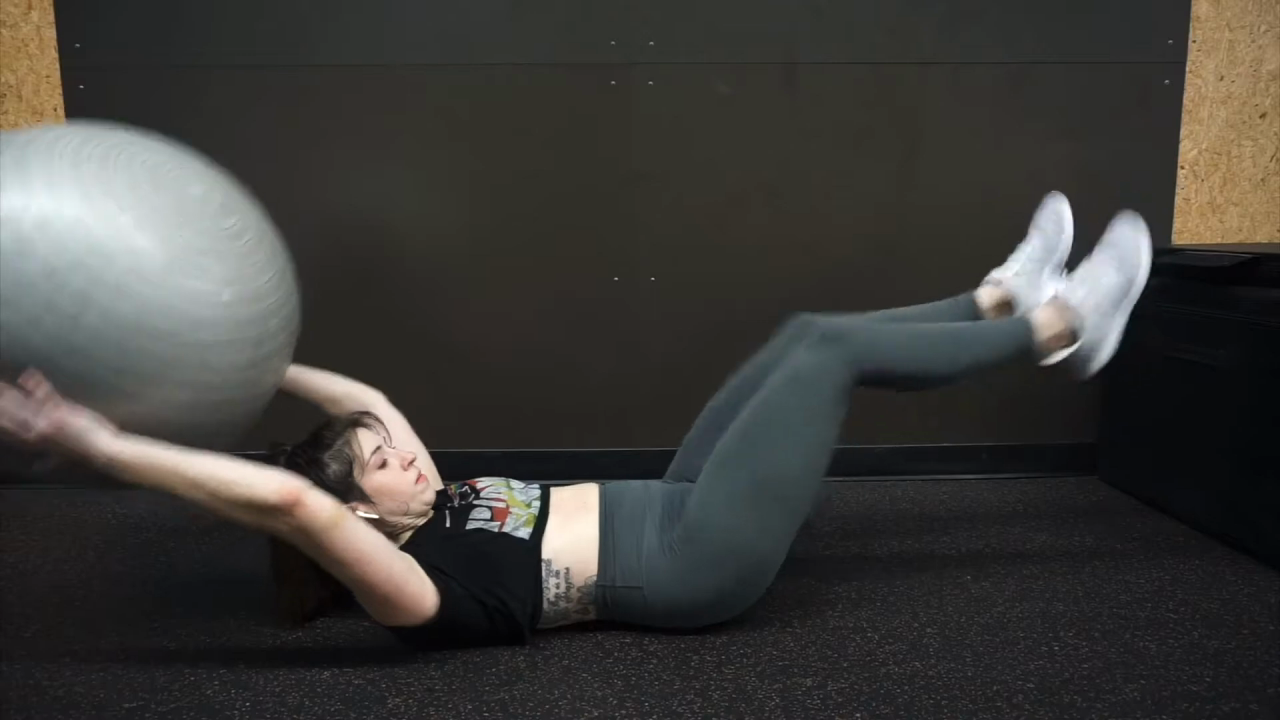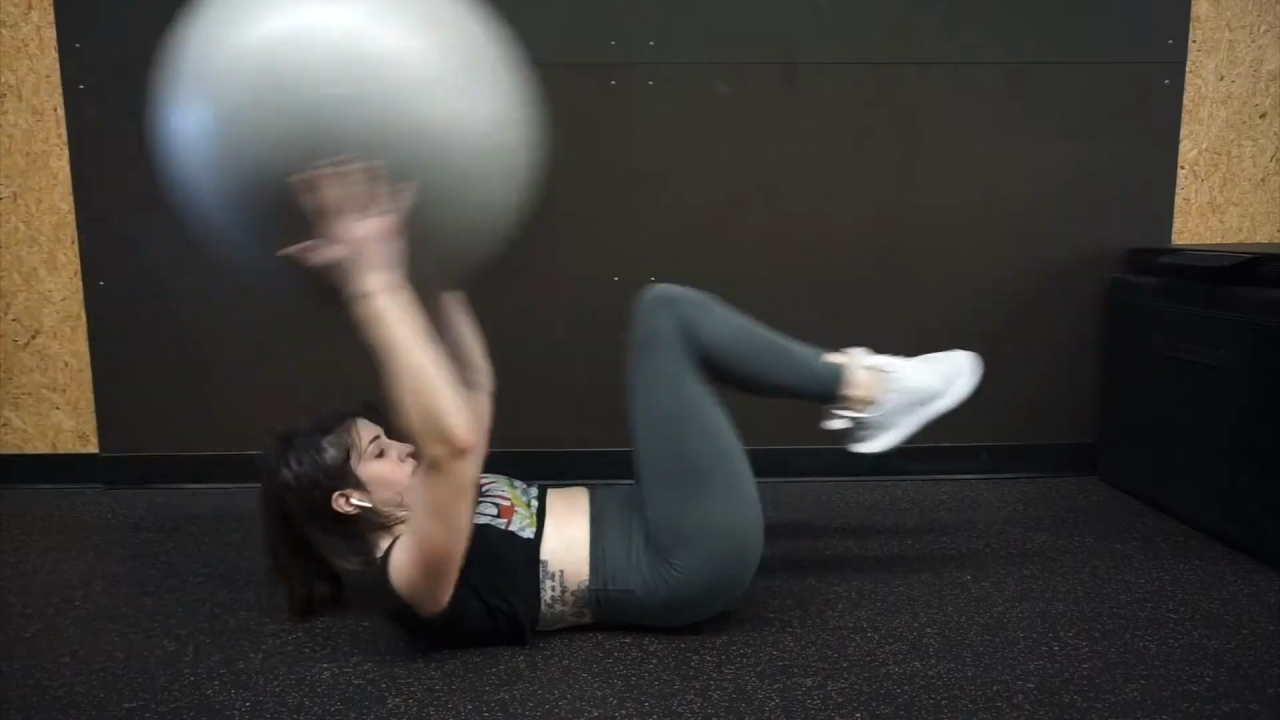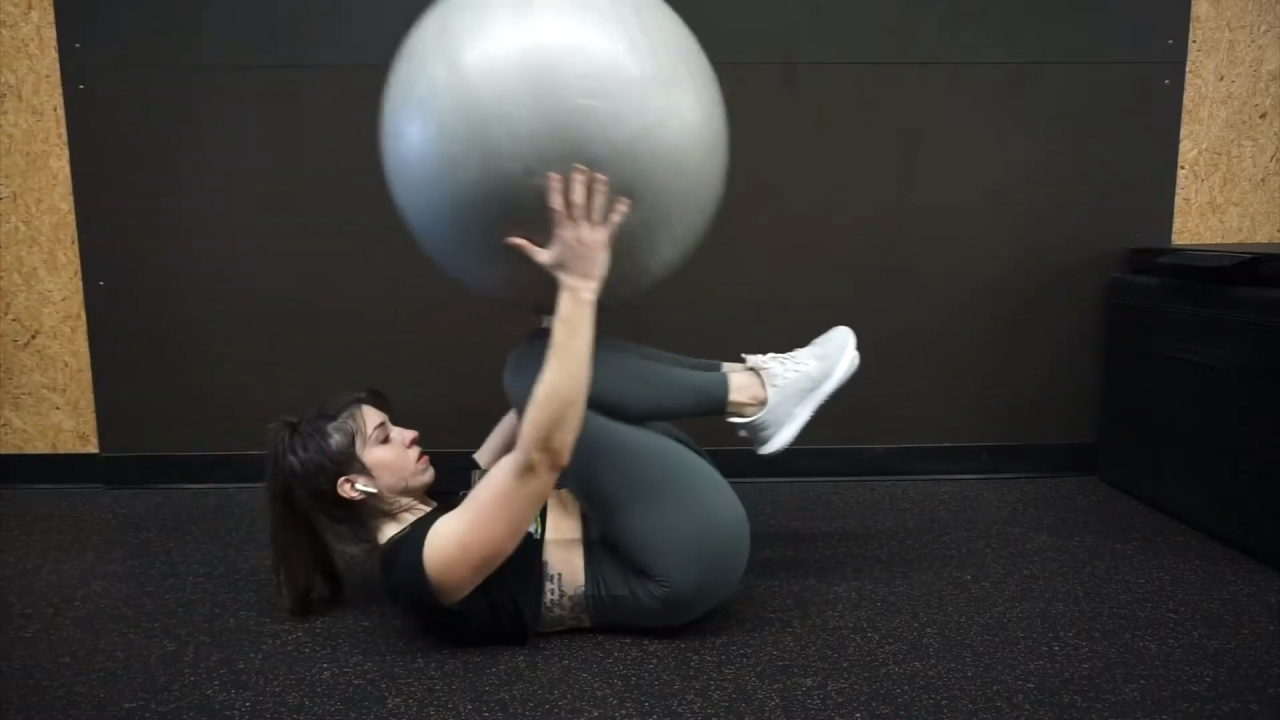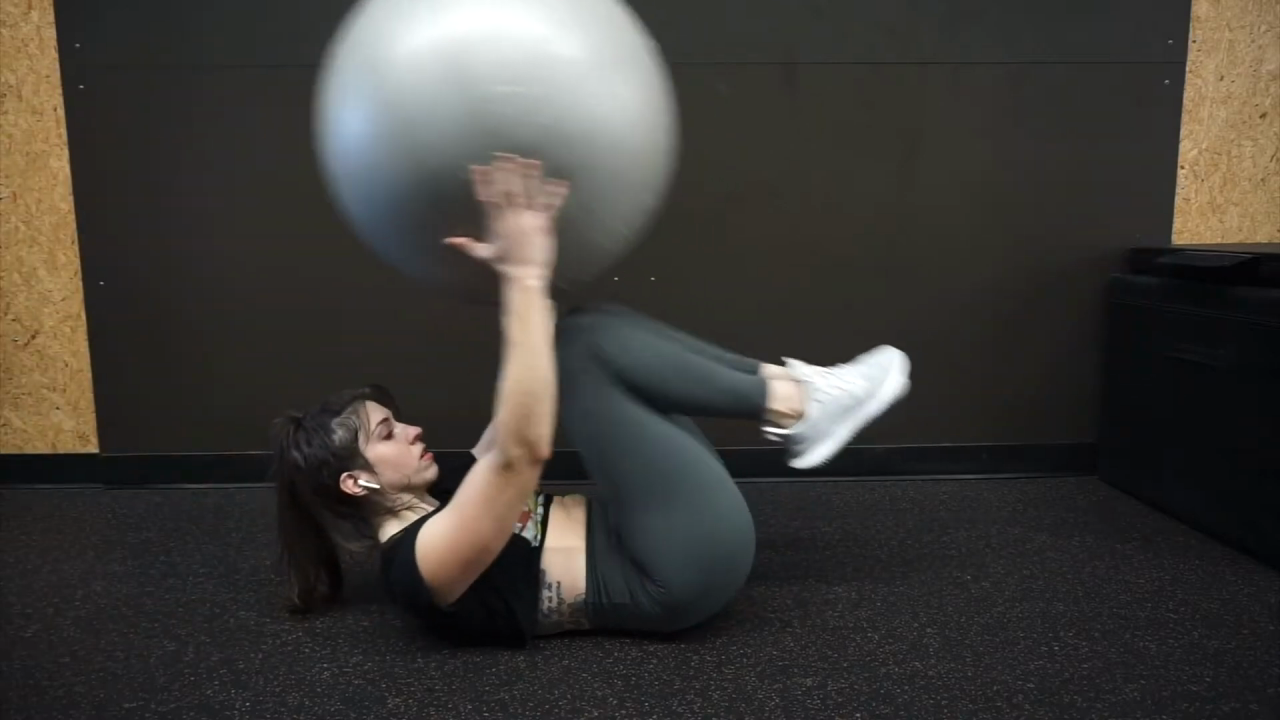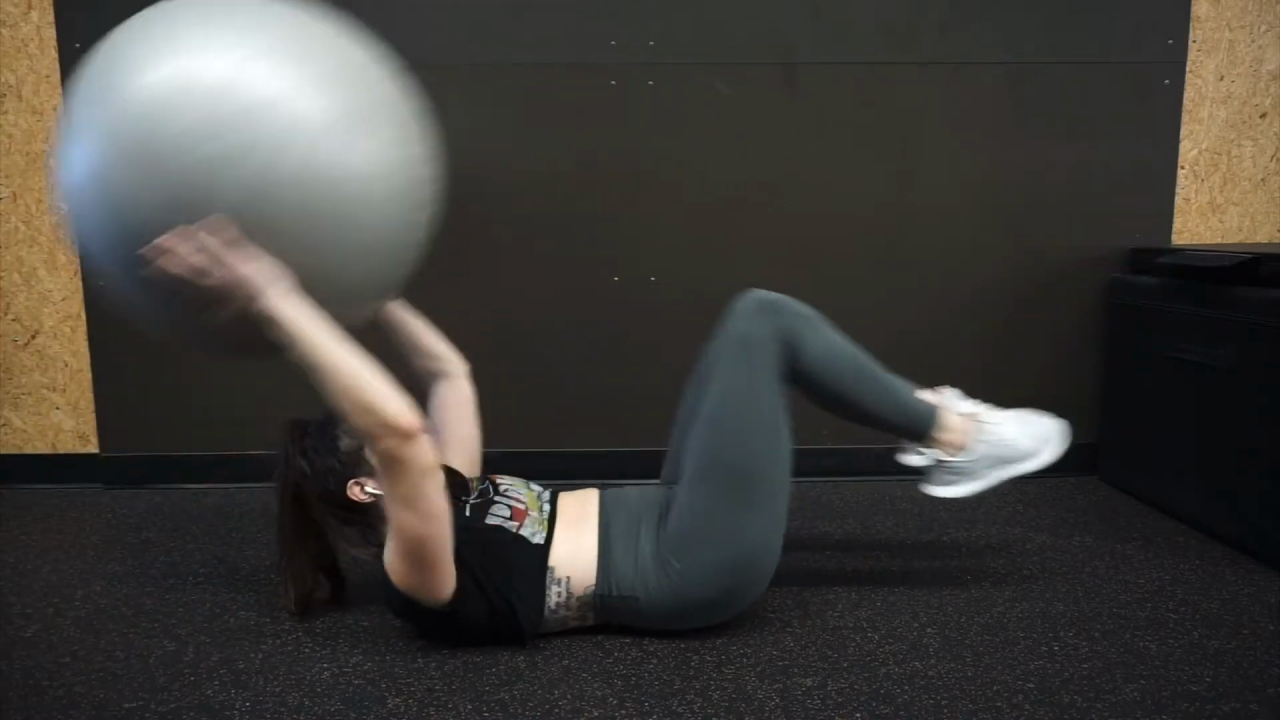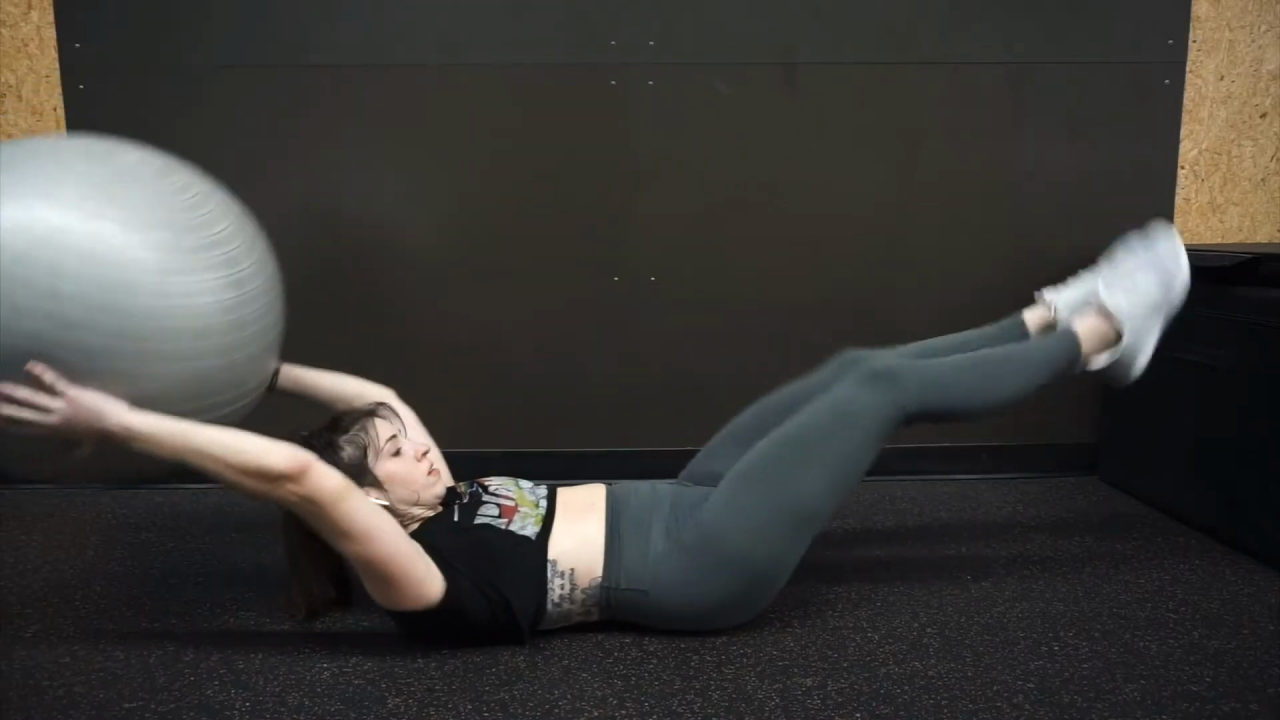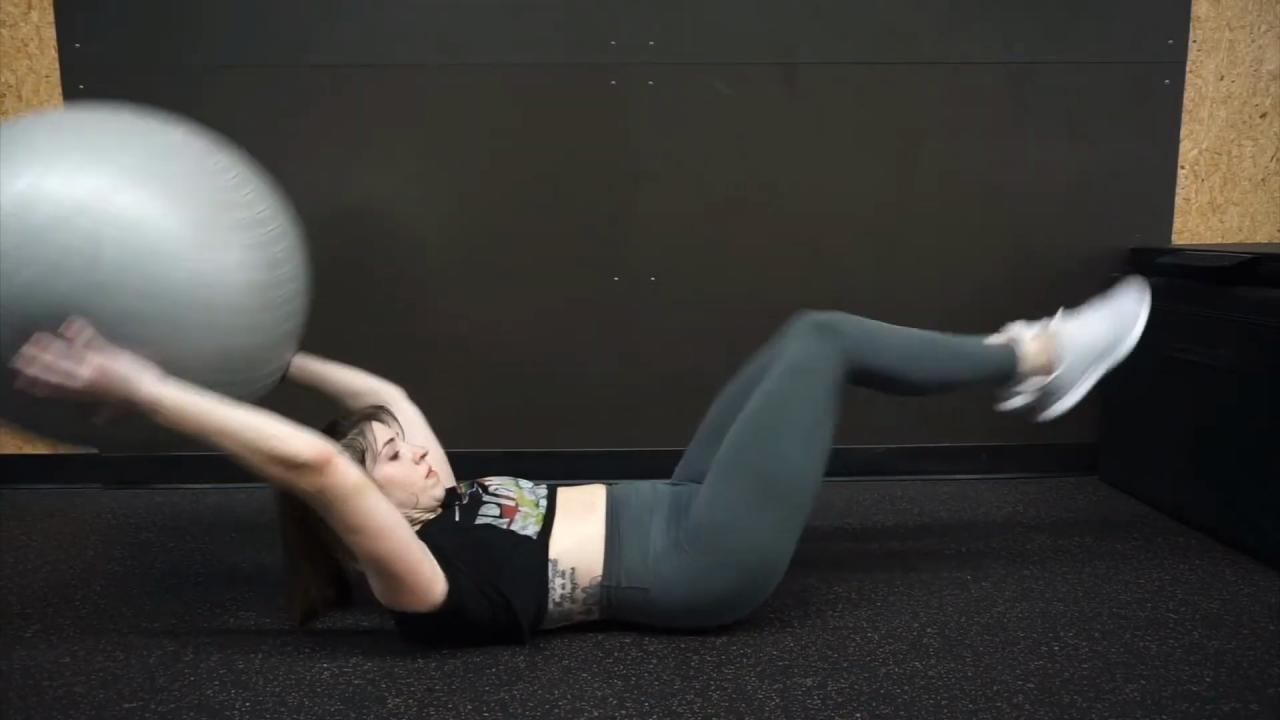
dt=0.3s
person 1, frame 1
left shoulder: (430, 514)
right shoulder: (411, 597)
left elbow: (361, 402)
right elbow: (291, 498)
right wrist: (107, 446)
left hip: (673, 512)
right hip: (700, 561)
left knee: (809, 339)
right knee: (832, 351)
left ankle: (1007, 300)
right ankle: (1064, 327)
person 1, frame 2
left shoulder: (429, 521)
right shoulder: (418, 582)
left elbow: (475, 384)
right elbow: (445, 442)
left wrist: (416, 277)
right wrist: (374, 283)
left hip: (680, 529)
right hip: (693, 566)
left knee: (665, 319)
right knee: (660, 311)
left ankle: (856, 376)
right ankle: (863, 391)
person 1, frame 3
left shoulder: (436, 499)
right shoulder: (430, 562)
left elbow: (525, 436)
right elbow: (545, 450)
left wrist: (571, 282)
right wrist: (578, 284)
left hip: (680, 528)
right hip: (691, 556)
left knee: (542, 368)
right knee: (536, 366)
left ankle: (750, 385)
right ankle: (753, 392)
person 1, frame 4
left shoulder: (437, 503)
right shoulder: (426, 561)
right elbow: (526, 446)
left wrist: (525, 276)
right wrist: (526, 276)
left hip: (684, 542)
right hip: (692, 561)
left knee: (574, 354)
right knee: (582, 341)
left ankle: (789, 389)
right ankle: (792, 402)
person 1, frame 5
left shoulder: (458, 503)
right shoulder: (424, 580)
left elbow: (453, 371)
right elbow: (401, 429)
right wrist: (278, 295)
left hip: (676, 524)
right hip: (697, 567)
left knee: (765, 323)
right knee: (760, 316)
left ankle: (933, 419)
right ankle: (951, 436)
person 1, frame 6
left shoulder: (442, 511)
right shoulder: (419, 583)
left elbow: (372, 400)
right elbow: (297, 470)
left wrist: (261, 369)
right wrist: (122, 418)
left hip: (684, 509)
right hip: (708, 562)
left knee: (864, 370)
right knee: (882, 382)
left ankle: (1060, 321)
right ankle: (1098, 330)
person 1, frame 7
left shoulder: (440, 519)
right shoulder: (420, 587)
left elbow: (389, 403)
right elbow: (313, 461)
right wrist: (141, 385)
left hip: (681, 525)
right hip: (708, 568)
left knee: (813, 343)
right knee: (817, 343)
left ankle: (1026, 354)
right ankle: (1046, 356)
